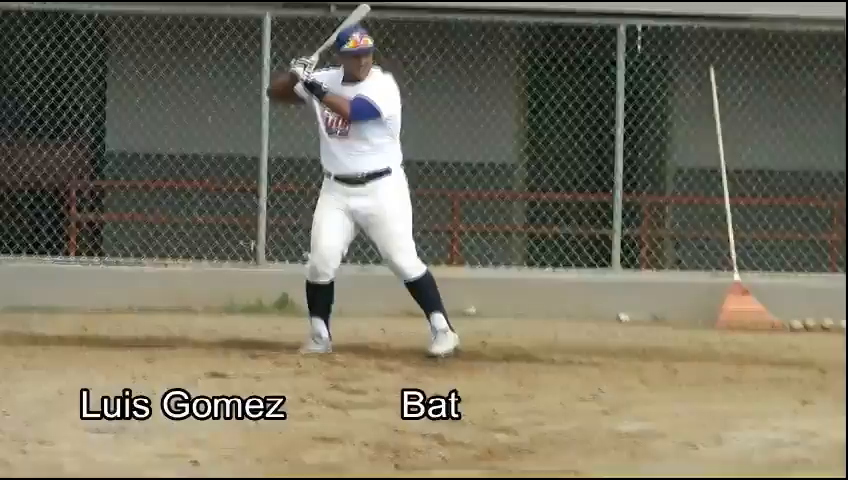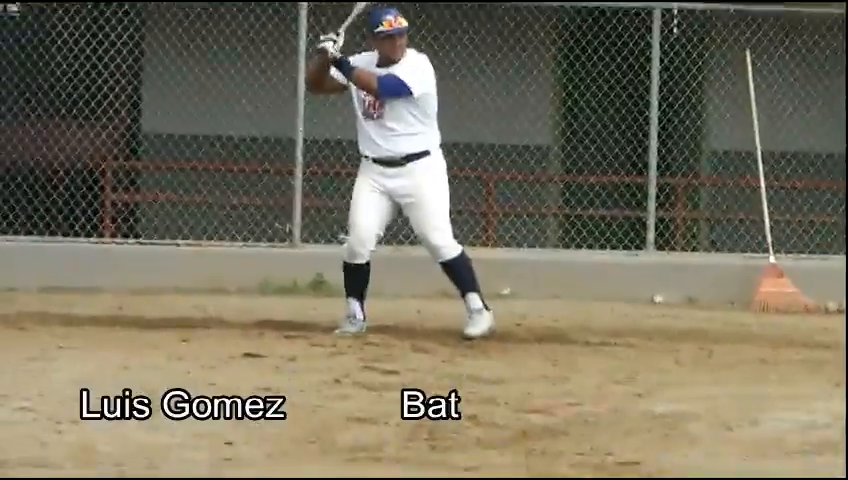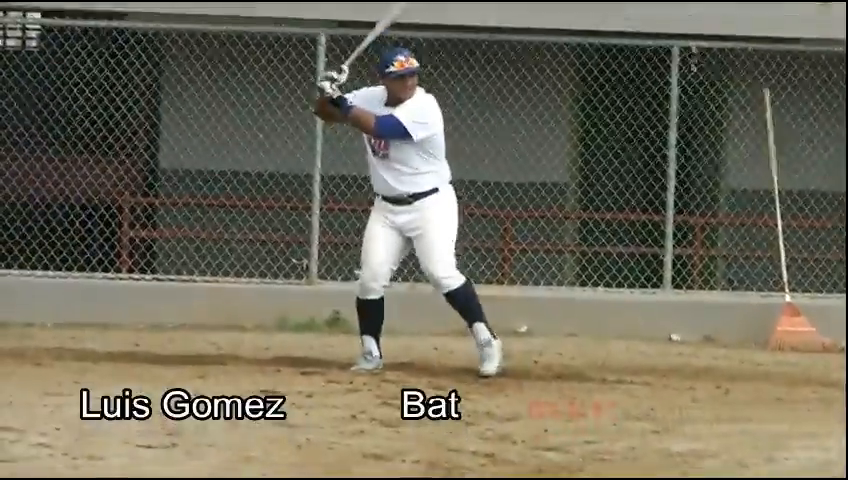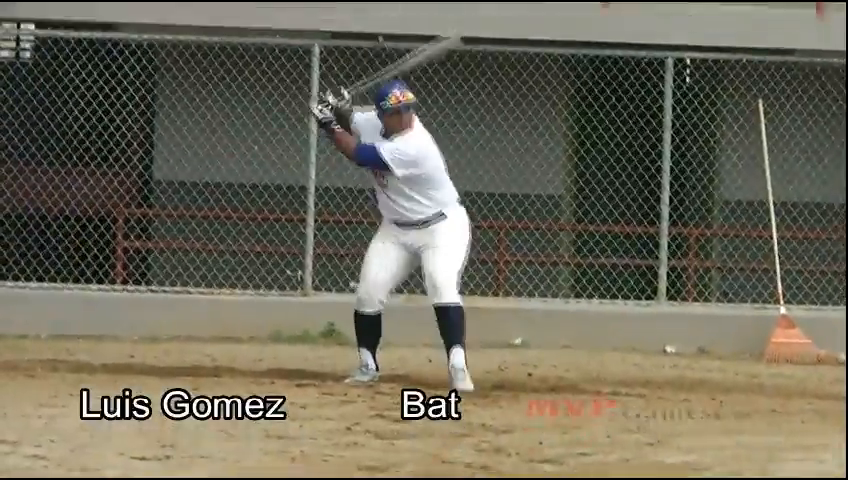
dt=0.5s
person 1, frame 1
left shoulder: (384, 85)
right shoulder: (325, 79)
left elbow: (351, 110)
right elbow: (276, 93)
left wrist: (312, 86)
right wrist: (295, 72)
left hip: (381, 187)
right hip: (337, 189)
left knee: (404, 261)
right knee: (321, 263)
left ankle: (442, 329)
right ankle: (320, 335)
person 1, frame 2
left shoulder: (418, 65)
right shoulder: (362, 63)
left elbow: (380, 87)
right elbow: (315, 85)
left wrist: (340, 60)
right wrist: (324, 55)
left hip: (420, 168)
right hip: (374, 171)
left knee: (440, 241)
right knee: (357, 243)
left ankle: (478, 310)
right ankle: (355, 315)
person 1, frame 3
left shoulder: (424, 107)
right shoulder: (372, 97)
left elbow: (378, 128)
right elbow: (325, 113)
left wrist: (339, 100)
right wrist: (330, 92)
left hip: (431, 202)
right hip: (387, 207)
left knee: (440, 270)
right knee: (370, 280)
left ankle: (485, 339)
right ankle: (371, 354)
person 1, frame 4
left shoulder: (414, 146)
right shoulder: (374, 123)
left elbow: (357, 154)
right elbow: (346, 121)
left wrist: (328, 124)
right wrist: (337, 108)
left hip: (442, 225)
right hip: (396, 228)
left knee: (441, 283)
right knee: (368, 293)
left ankle: (458, 365)
right ankle: (367, 365)
